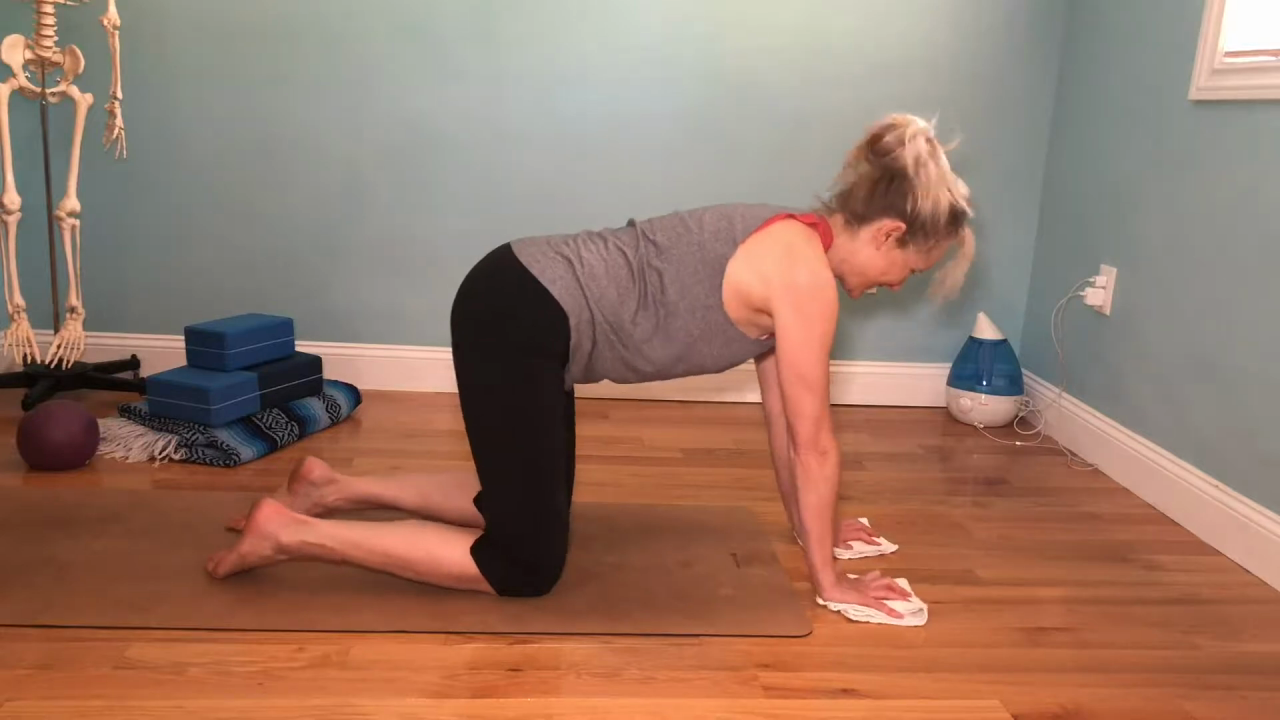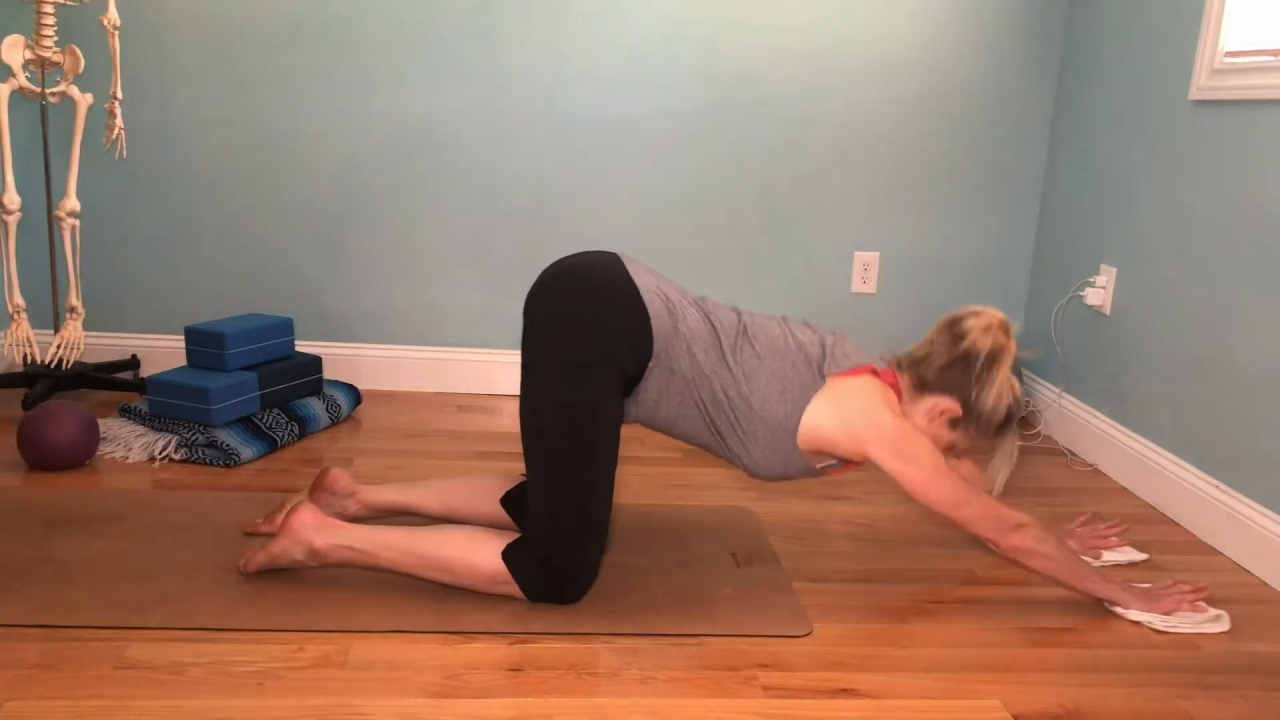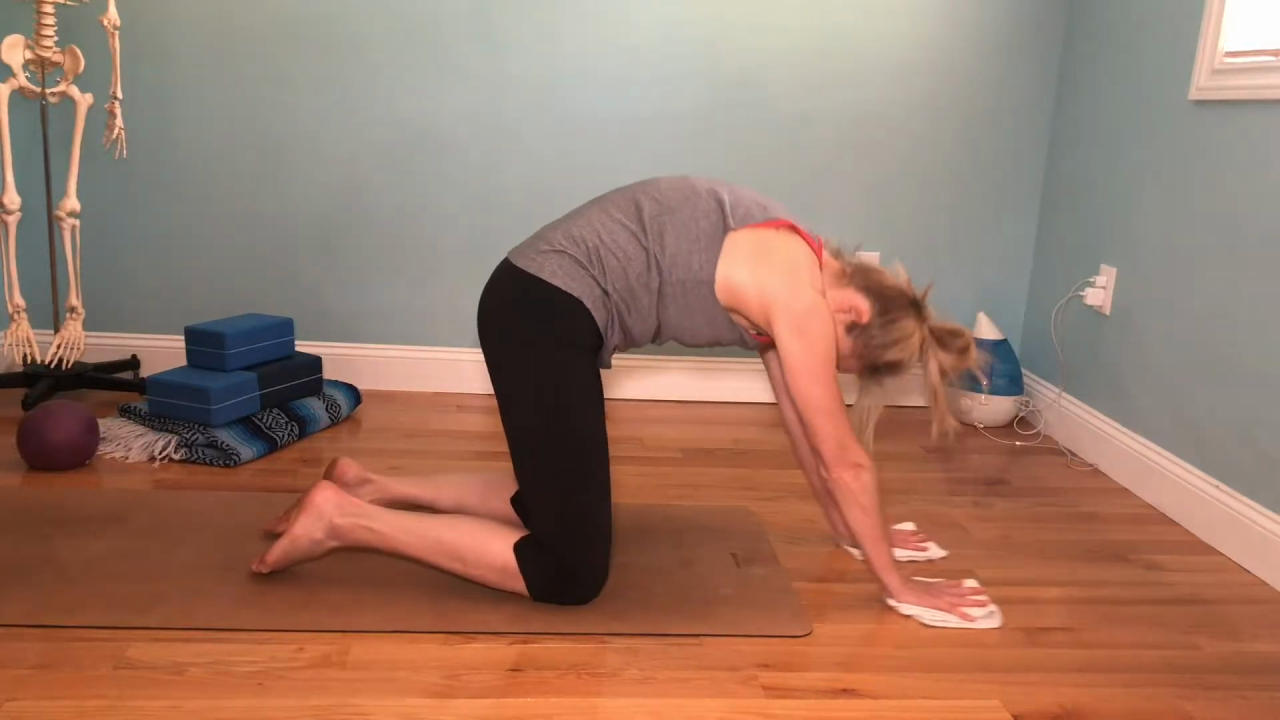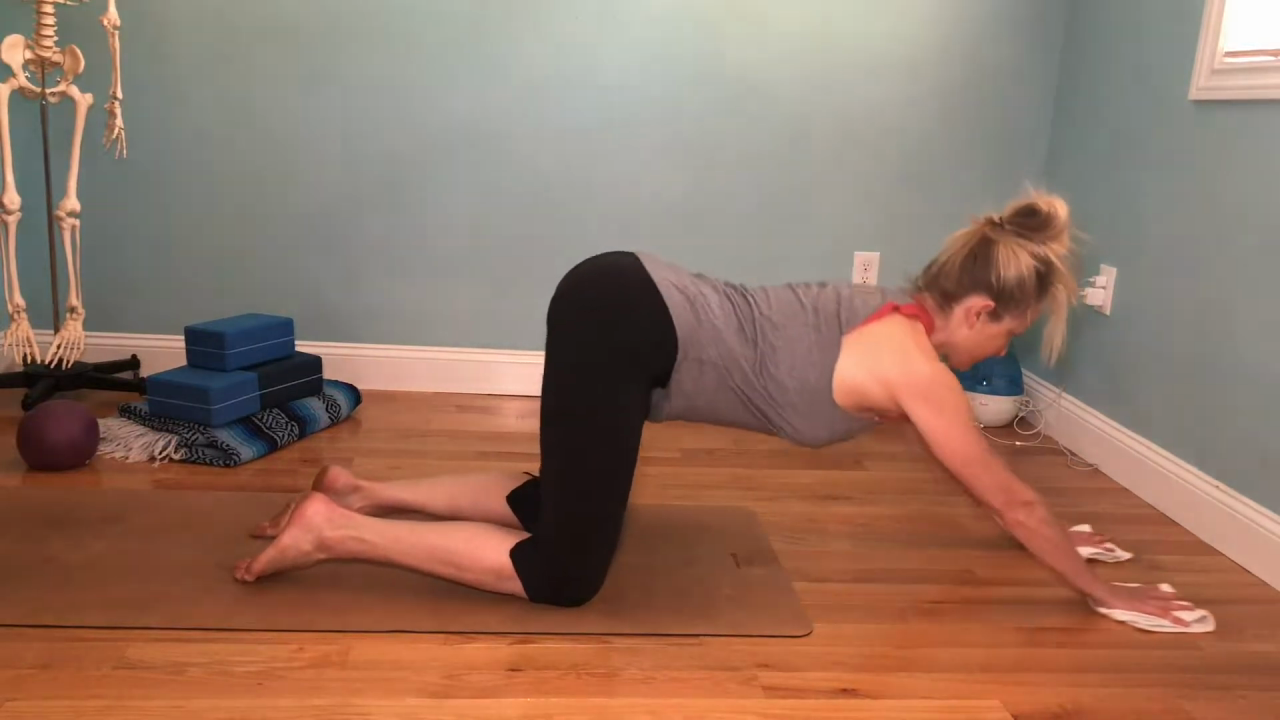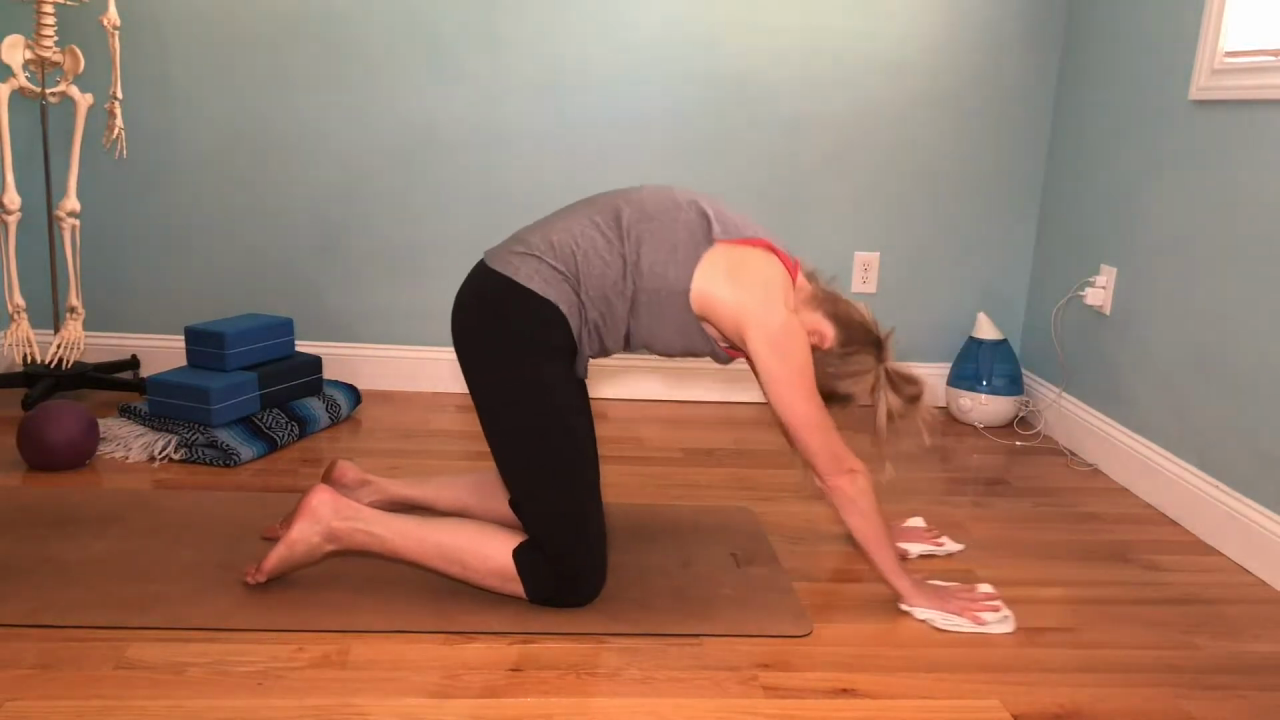
dt=1s
person 1, frame 1
left shoulder: (791, 250)
right shoulder: (807, 269)
left elbow: (783, 420)
right elbow: (814, 443)
left wrist: (809, 527)
right wrist: (827, 578)
left hip: (525, 303)
right hip: (518, 316)
left knee: (530, 503)
right knee: (528, 564)
left ankle: (336, 489)
right ankle: (294, 533)
person 1, frame 2
left shoulder: (876, 377)
right shoulder: (878, 419)
left elbow: (983, 512)
right elbow: (998, 523)
left wrist: (1060, 541)
right wrist: (1123, 595)
left hip: (593, 299)
right hip: (597, 325)
left knee: (552, 506)
right knee: (557, 569)
left ankle: (358, 494)
right ankle: (327, 537)
person 1, frame 3
left shoulder: (786, 274)
right shoulder: (798, 289)
left elbow: (804, 432)
right elbow: (843, 455)
left wrist: (850, 526)
right wrist: (898, 584)
left hip: (539, 302)
right hip: (545, 314)
left knee: (557, 503)
right knee: (570, 571)
left ankle: (369, 485)
right ankle: (346, 519)
person 1, frame 4
left shoulder: (901, 320)
right shoulder: (912, 364)
left elbow: (984, 483)
right elbow: (1011, 498)
left wrist: (1042, 536)
right wrist: (1103, 592)
left hip: (615, 300)
right hip: (623, 329)
left knee: (562, 505)
right knee: (566, 572)
left ankle: (366, 492)
right ankle: (338, 532)
person 1, frame 5
left shoulder: (777, 285)
right shoulder: (773, 311)
left elbow: (828, 461)
right elbow: (836, 464)
left wrist: (878, 527)
right wrist: (910, 587)
left hip: (517, 306)
right hip: (519, 318)
left knee: (552, 502)
right knee: (570, 573)
left ankle: (369, 489)
right ankle: (342, 524)
